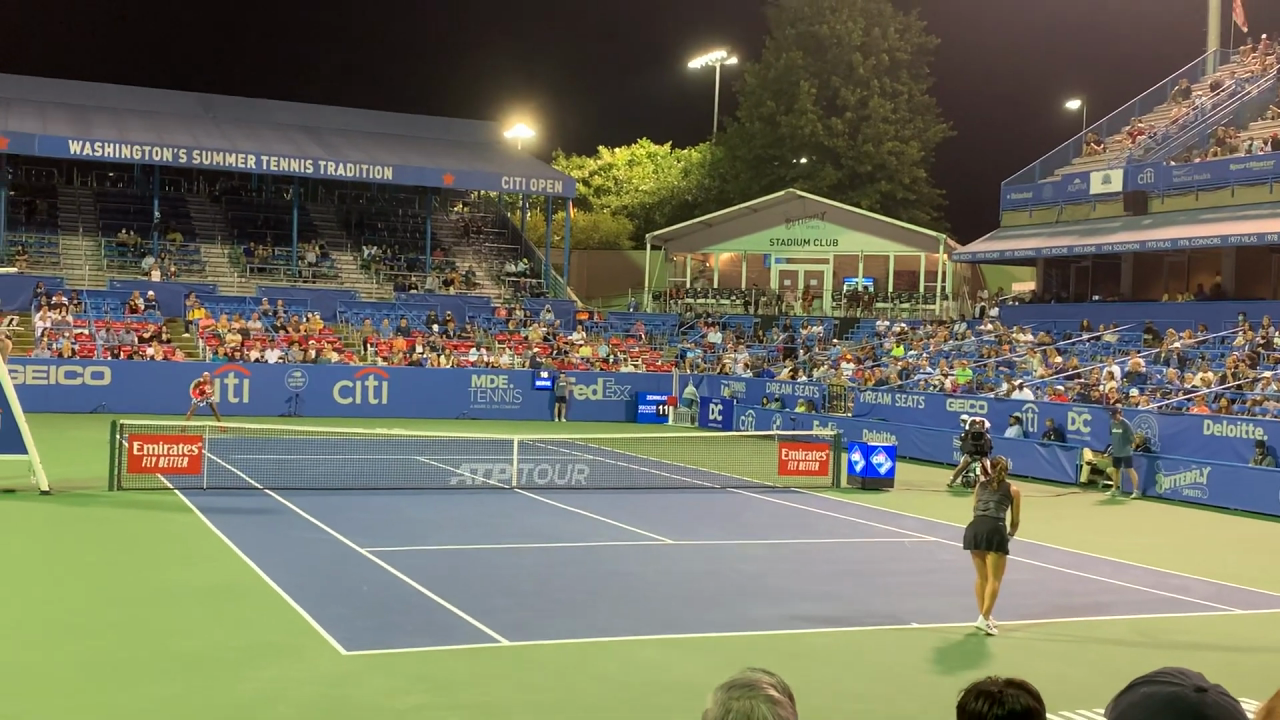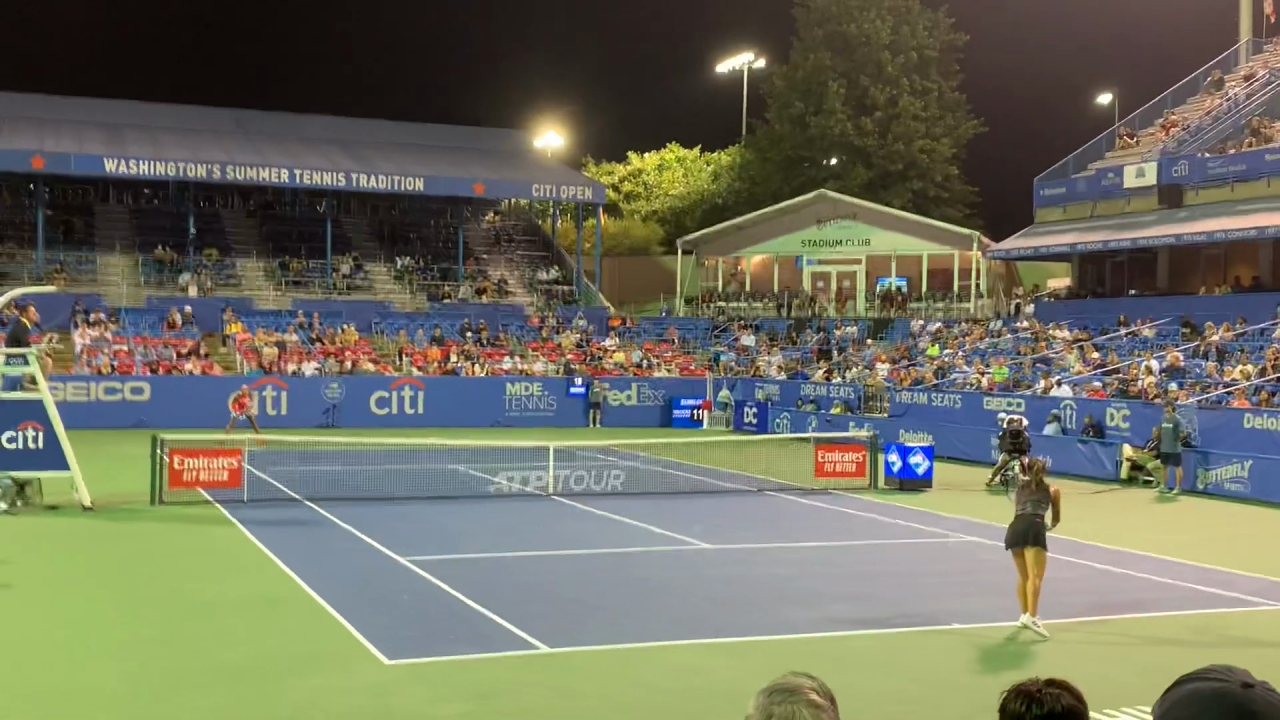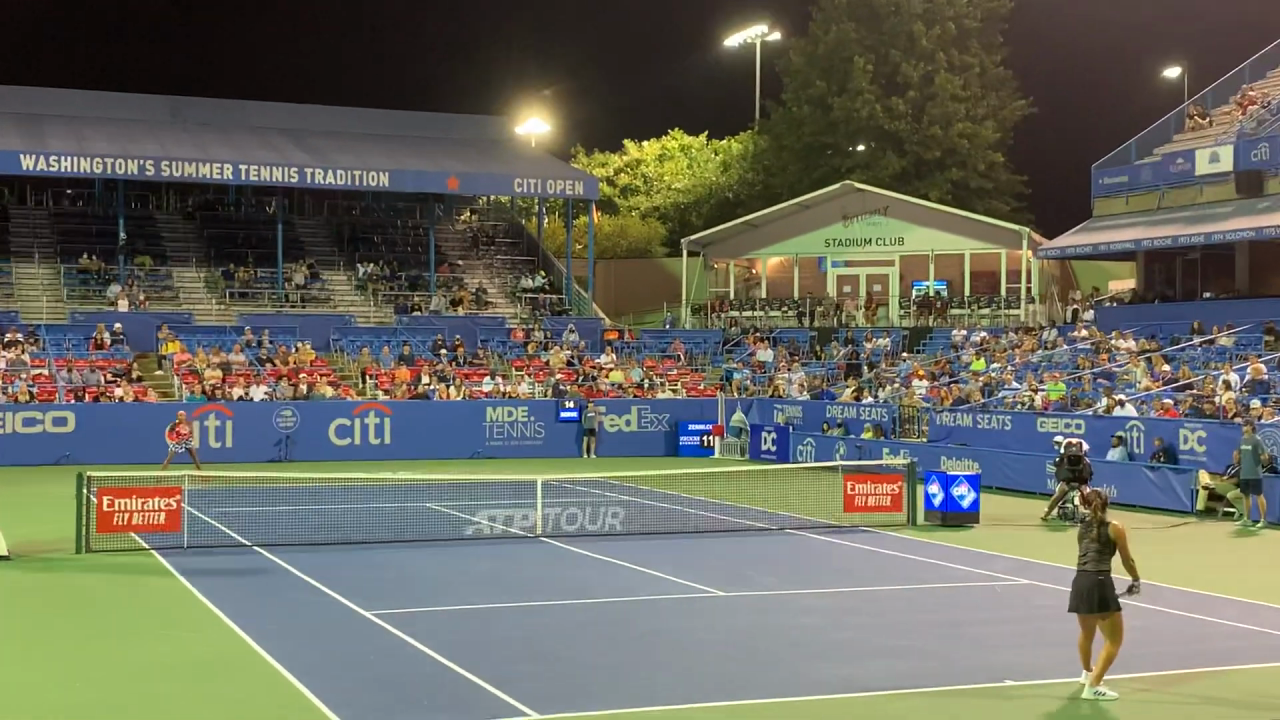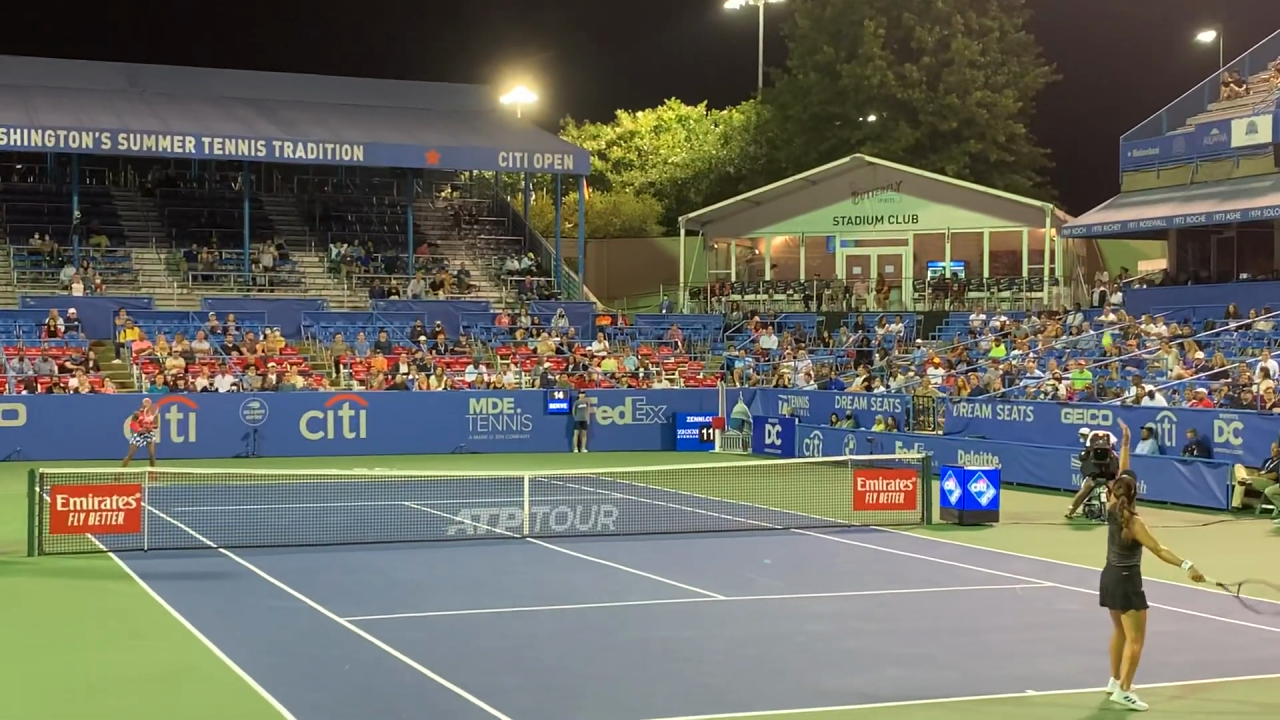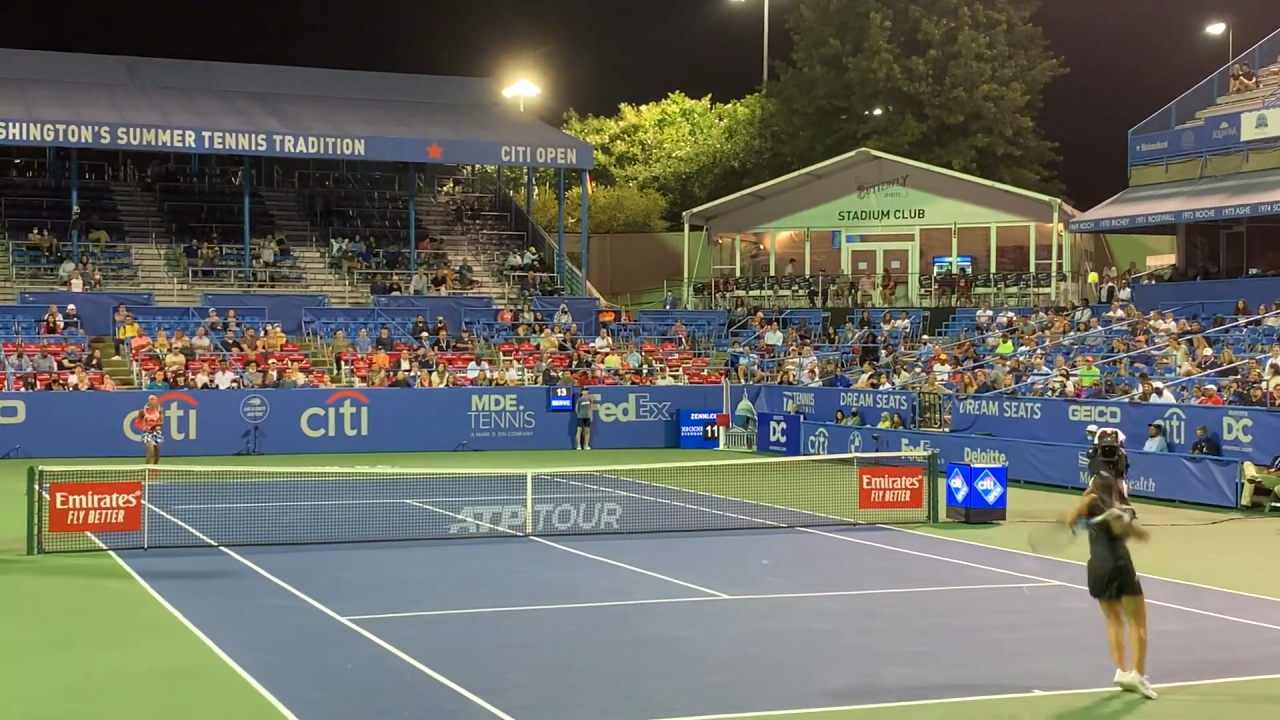
dt=0.7s
person 1, frame 1
left shoulder: (980, 486)
right shoulder: (1012, 490)
right elbow: (1015, 522)
right wrist: (1009, 535)
left hip: (974, 529)
right hip: (995, 530)
left knee: (982, 578)
right knee: (994, 579)
left ankle: (984, 616)
right ankle: (984, 618)
person 1, frame 2
left shoulder: (1021, 487)
right shoulder: (1052, 490)
right elbow: (1056, 518)
right wrist: (1049, 526)
left hip: (1014, 527)
right hip: (1033, 528)
left knee: (1023, 577)
right knee: (1035, 577)
left ankle: (1025, 615)
right ankle: (1030, 617)
person 1, frame 3
left shoulder: (1083, 528)
right shoulder: (1114, 528)
right elbow: (1127, 561)
right wrist: (1136, 581)
left hip: (1079, 584)
right hip: (1099, 585)
left knee: (1087, 633)
right knee: (1114, 641)
left ankle: (1087, 673)
right ankle: (1093, 686)
person 1, frame 4
left shoulder: (1112, 510)
right shoulder: (1133, 522)
left elbow: (1122, 472)
right elbow: (1158, 550)
left wrist: (1125, 441)
right wrist: (1186, 565)
left hip: (1109, 577)
right hip: (1126, 580)
left knee: (1120, 632)
right knee: (1134, 641)
left ankle: (1115, 681)
right ankle: (1123, 690)
person 1, frame 5
left shoulder: (1090, 503)
right shoulder: (1117, 514)
left elbow: (1071, 518)
right elbow: (1141, 536)
right wrist: (1124, 519)
left hip: (1097, 572)
right hip: (1120, 571)
left knee: (1115, 623)
right knee: (1138, 626)
left ankle: (1121, 672)
right ankle: (1139, 675)
